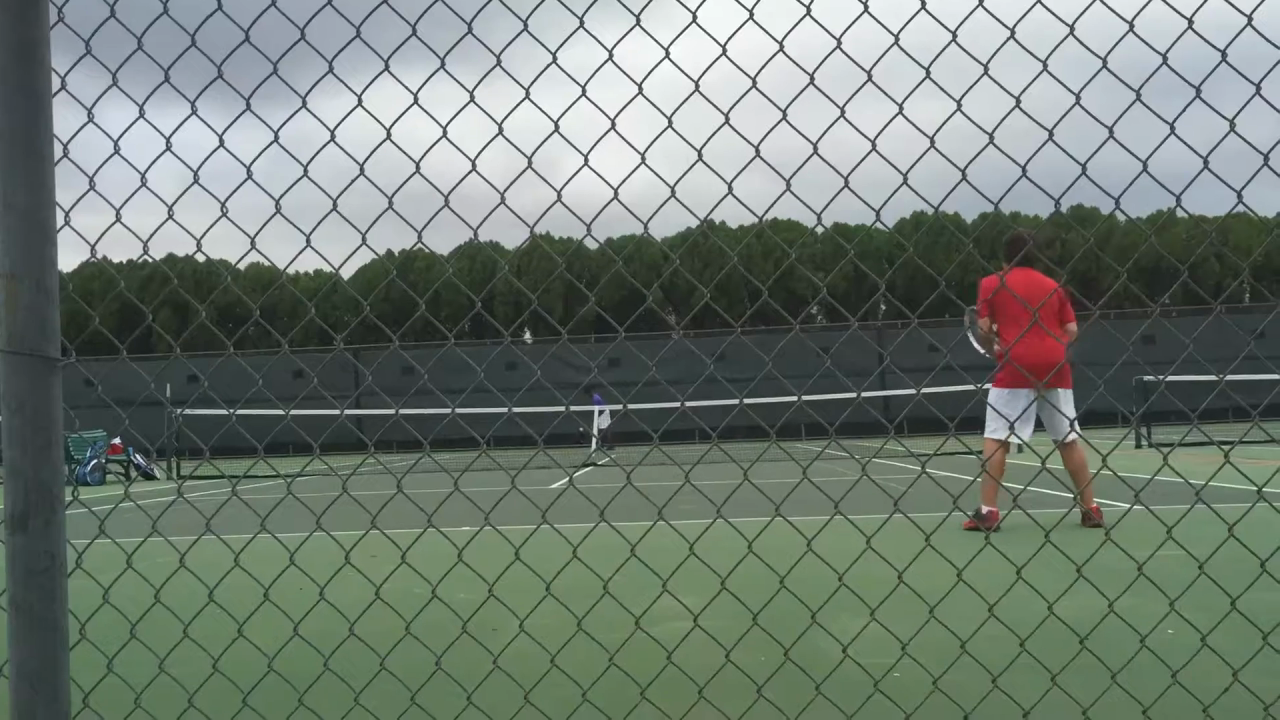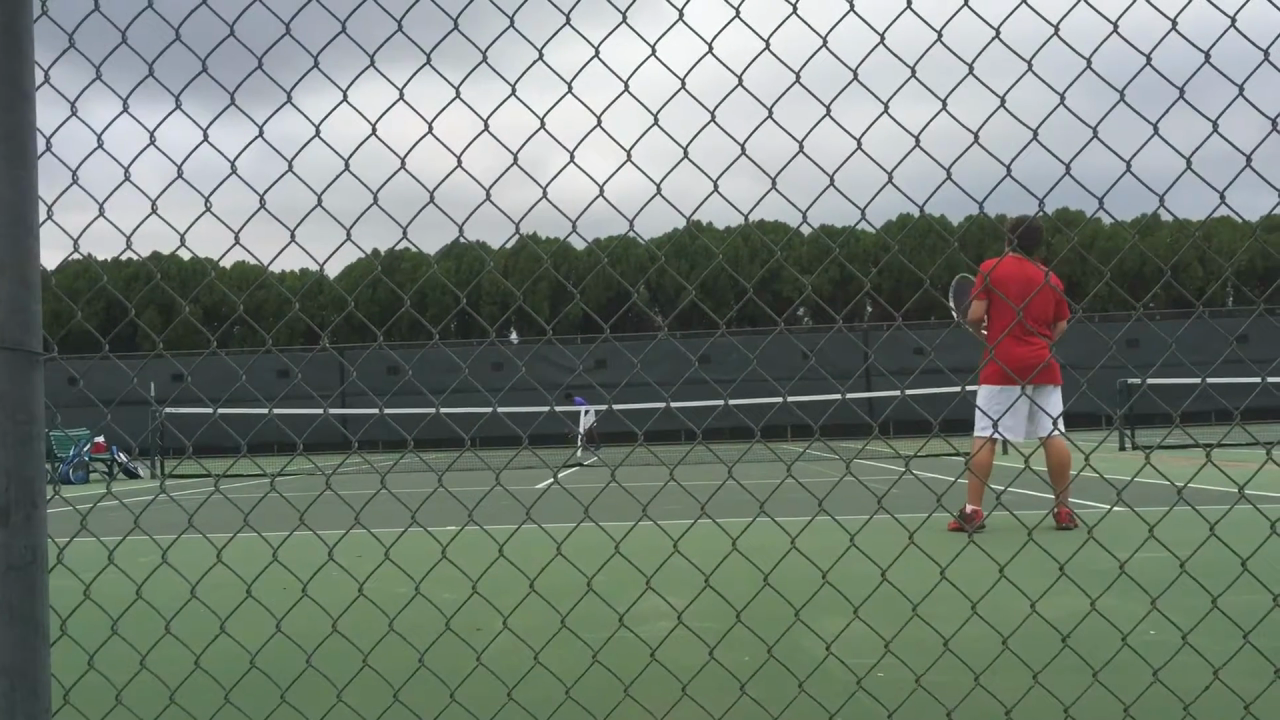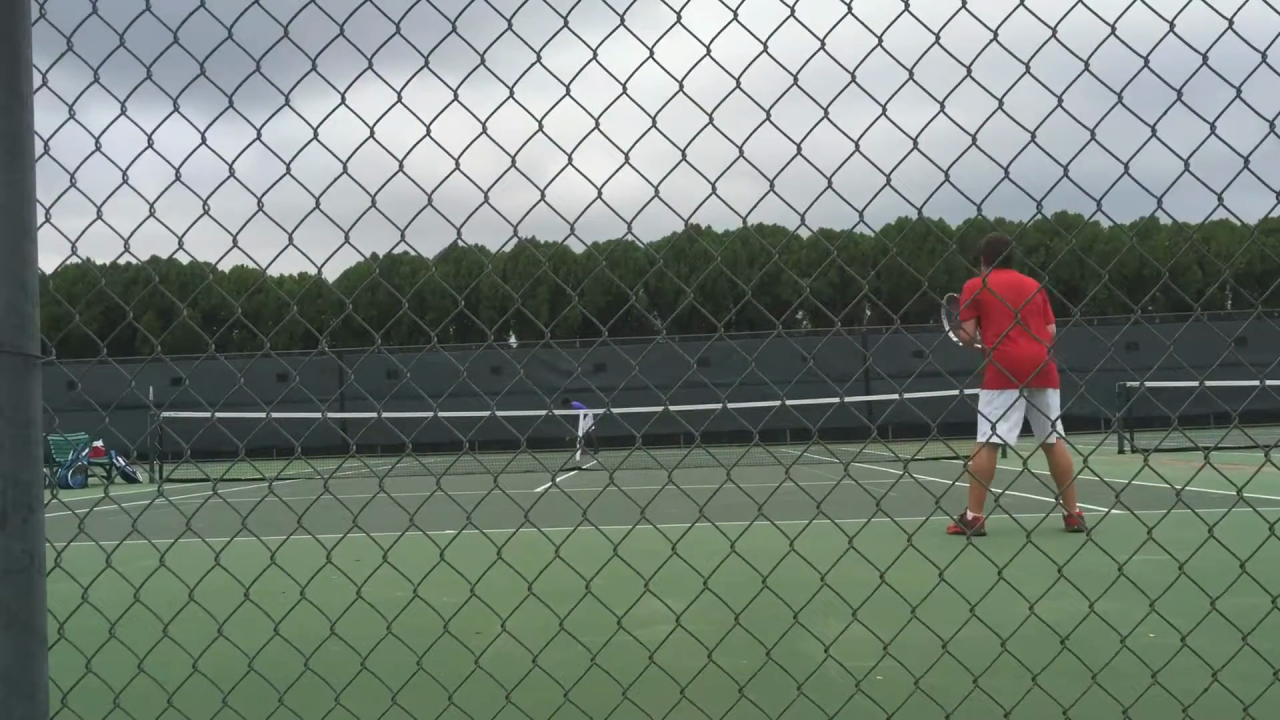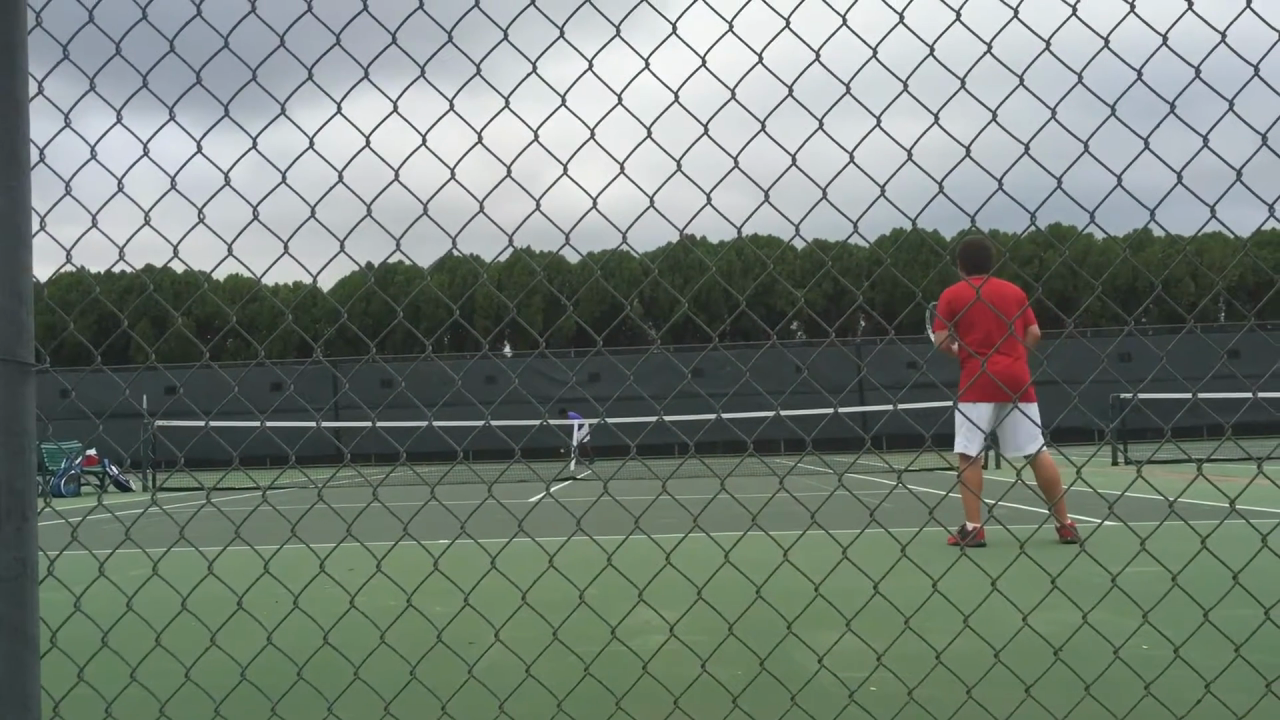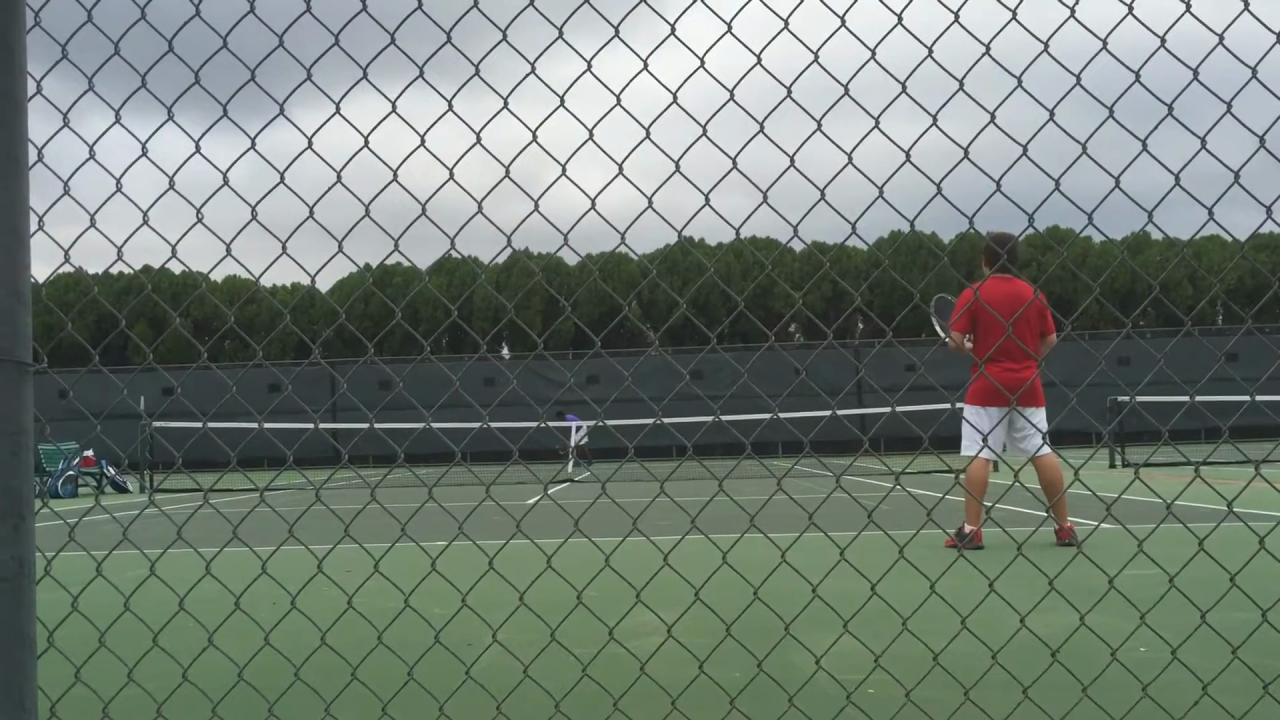
dt=1s
person 1, frame 1
left shoulder: (991, 283)
right shoulder: (1053, 285)
left elbow: (984, 330)
right elbow: (1072, 331)
left wrist: (996, 348)
left hip: (1016, 367)
right hip: (1055, 365)
left knee: (996, 438)
right knee: (1068, 439)
left ankle: (988, 512)
right ankle: (1090, 508)
person 1, frame 2
left shoulder: (990, 269)
right shoulder: (1050, 278)
left elbow: (974, 316)
right elbow: (1061, 327)
left wrist: (983, 330)
left hip: (1001, 366)
right hip: (1043, 366)
left knee: (985, 436)
right knee: (1053, 435)
left ankle: (973, 511)
right ankle: (1063, 510)
person 1, frame 3
left shoulder: (974, 286)
right shoulder: (1034, 285)
left elbow: (967, 334)
right elbow: (1051, 331)
left wrist: (977, 341)
left hip: (1004, 369)
right hip: (1043, 367)
left knee: (988, 441)
right knee: (1054, 440)
left ankle: (974, 516)
right ankle: (1072, 512)
person 1, frame 4
left shoulder: (952, 295)
right shoulder: (1014, 291)
left elbow: (942, 343)
right elbow: (1034, 334)
left hip: (978, 383)
right hip: (1018, 380)
left knee: (969, 454)
right knee: (1037, 452)
left ankle: (973, 527)
right ankle: (1065, 523)
person 1, frame 5
left shoulder: (973, 295)
right shoulder: (1034, 294)
left elbow: (955, 342)
right elbow: (1050, 341)
left hip: (986, 387)
right hip: (1027, 386)
left knee: (978, 455)
right knee: (1043, 453)
left ankle: (971, 530)
right ankle: (1064, 527)
